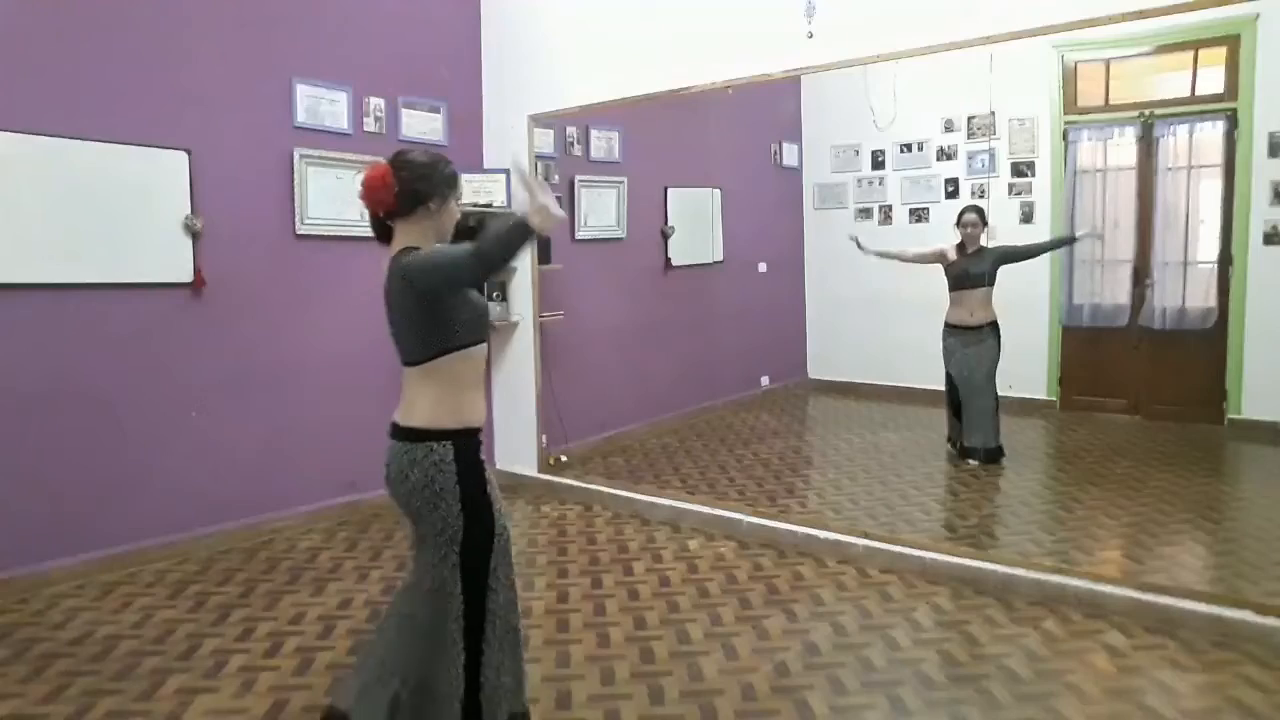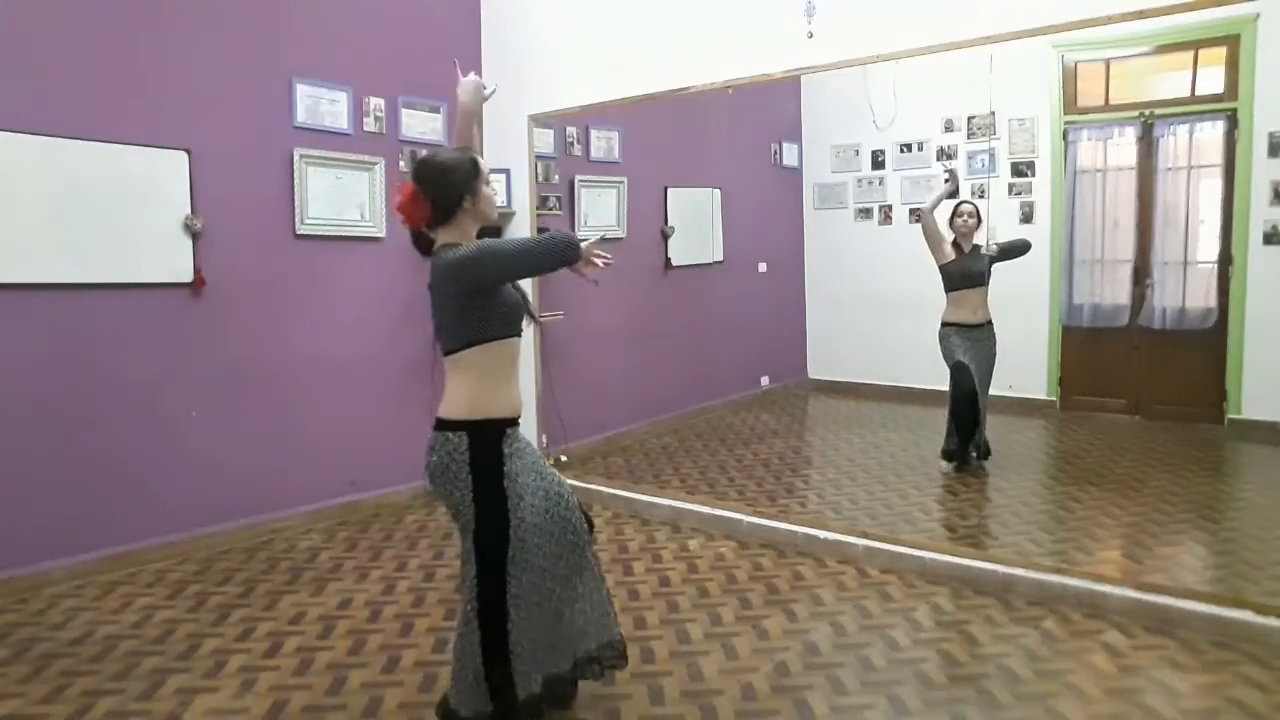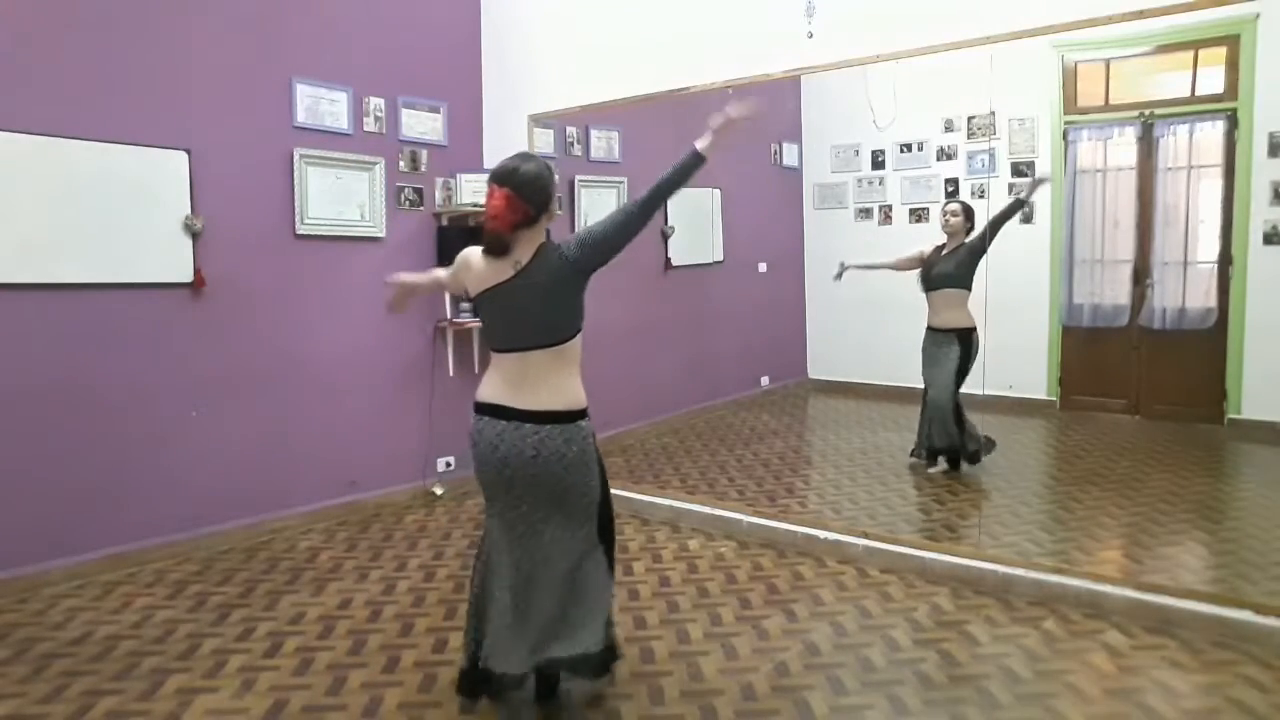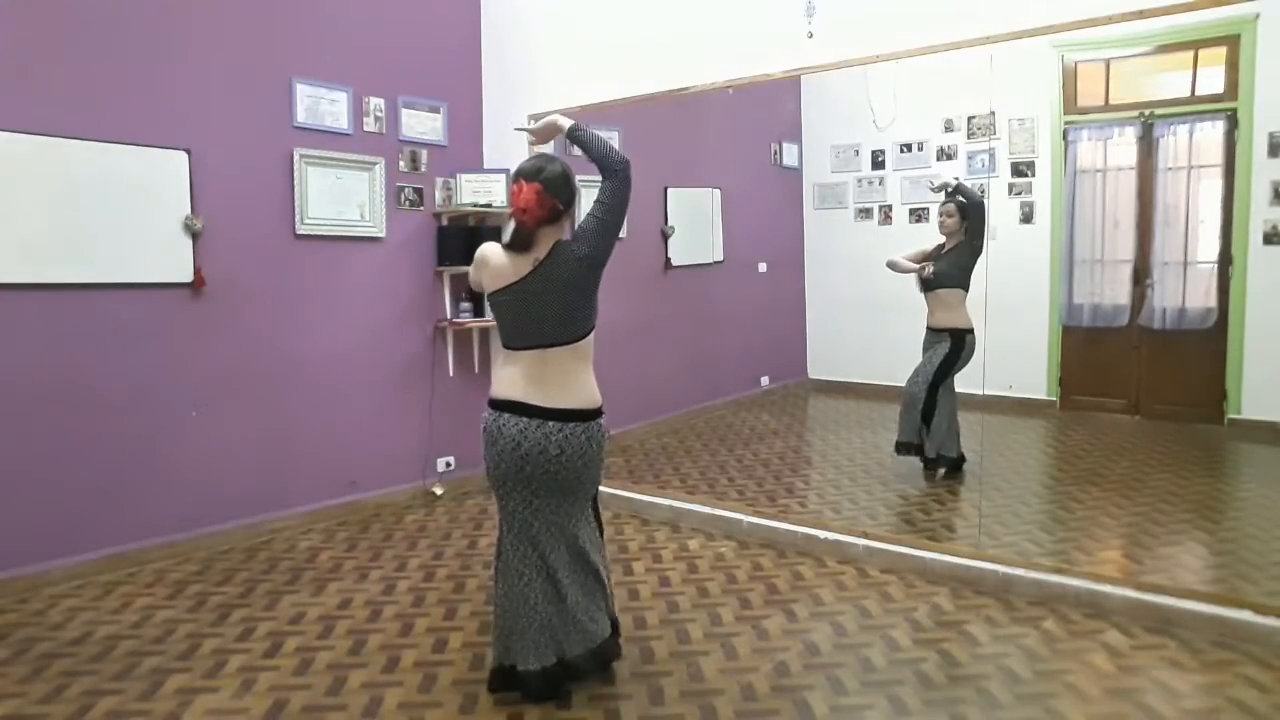
dt=1s
person 1, frame 1
left shoulder: (403, 265)
right shoulder: (426, 268)
right elbow: (480, 256)
right wrist: (529, 218)
left hip: (412, 448)
right hip: (443, 455)
left knee: (436, 582)
right knee: (471, 588)
person 1, frame 2
left shoulder: (460, 257)
right shoulder: (462, 265)
left elbow: (456, 171)
right elbow: (560, 246)
left wrist: (466, 112)
right wrist: (577, 253)
left hip: (496, 438)
right hip: (473, 444)
left knee: (558, 526)
right knee: (496, 570)
person 1, frame 3
left shoulder: (473, 265)
right shoulder: (567, 263)
left elbow: (449, 278)
right elbow: (642, 207)
left wrist: (413, 283)
right wrist: (704, 147)
left hip: (492, 428)
right hip: (557, 433)
left knee: (509, 545)
right knee: (583, 537)
left ankle: (496, 670)
right ankle: (565, 655)
person 1, frame 4
left shoulder: (489, 261)
right shoulder: (583, 258)
right elbow: (619, 171)
right wrist: (568, 128)
left hip: (508, 428)
right hip: (575, 431)
left knee: (523, 543)
right knee: (570, 538)
left ankle: (532, 667)
right ankle: (573, 653)
person 2, frame 1
left shoulder: (994, 254)
right shoulder: (947, 254)
left elbow: (1034, 250)
right elbow: (909, 255)
left wrist: (1075, 237)
right wrist: (872, 251)
left hip: (986, 332)
right hip: (954, 333)
left knee: (981, 387)
right knee: (955, 388)
left ankle: (978, 448)
right ankle: (959, 438)
person 2, frame 2
left shoulder: (985, 252)
right shoulder: (943, 250)
left elbow: (1024, 245)
right elbow: (926, 213)
left wrist: (996, 250)
right wrist: (949, 187)
left hip: (984, 332)
right hip: (954, 332)
left knee: (978, 391)
right knee: (964, 386)
left ankle: (971, 449)
right ankle: (962, 449)
person 2, frame 3
left shoulder: (971, 251)
right shoulder: (931, 254)
left elbow: (995, 224)
right elbow: (892, 263)
left wrist: (1024, 197)
right wrist: (854, 265)
left hip: (961, 337)
right hip: (933, 336)
left knee: (945, 394)
right knee: (934, 395)
left ankle: (970, 446)
right ankle: (944, 453)
person 2, frame 4
left shoulder: (969, 249)
right shoulder: (933, 252)
left elbow: (978, 204)
right elbow: (892, 262)
left wrist: (953, 184)
right wrist: (916, 268)
left hip: (957, 337)
right hip: (933, 336)
left knee: (919, 388)
right knee: (939, 394)
left ankle: (936, 456)
right ankle: (948, 458)
